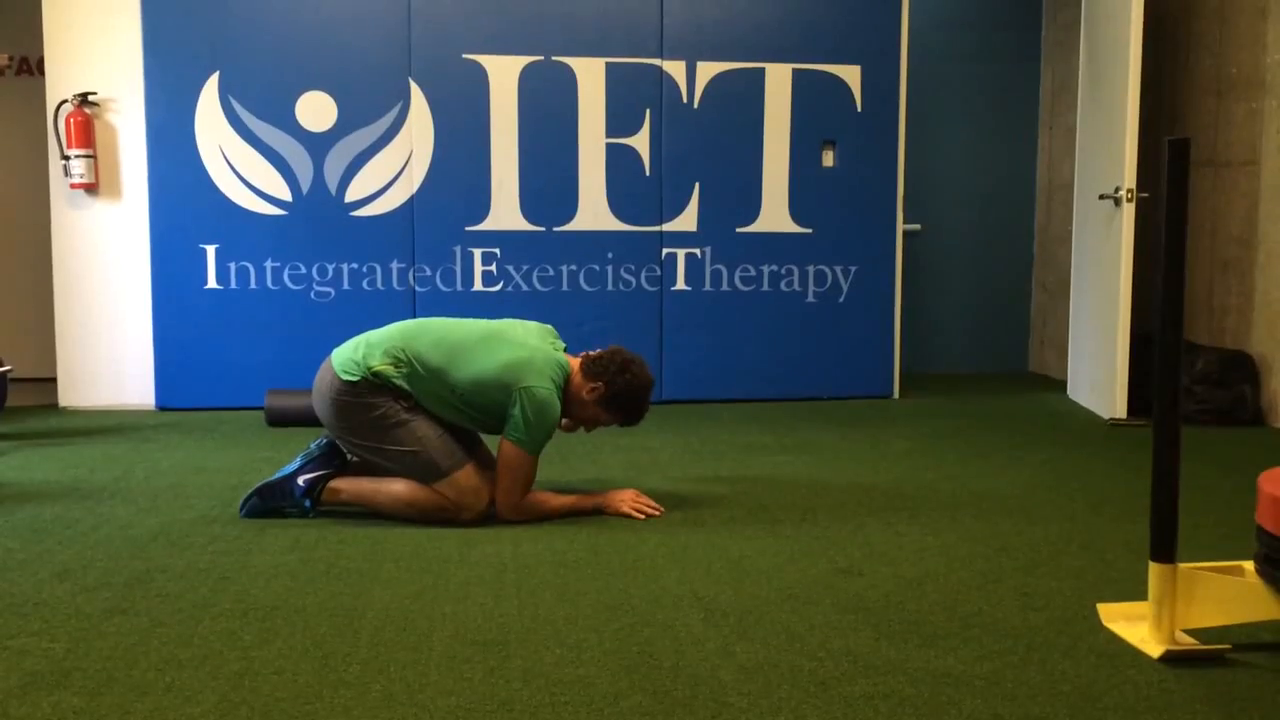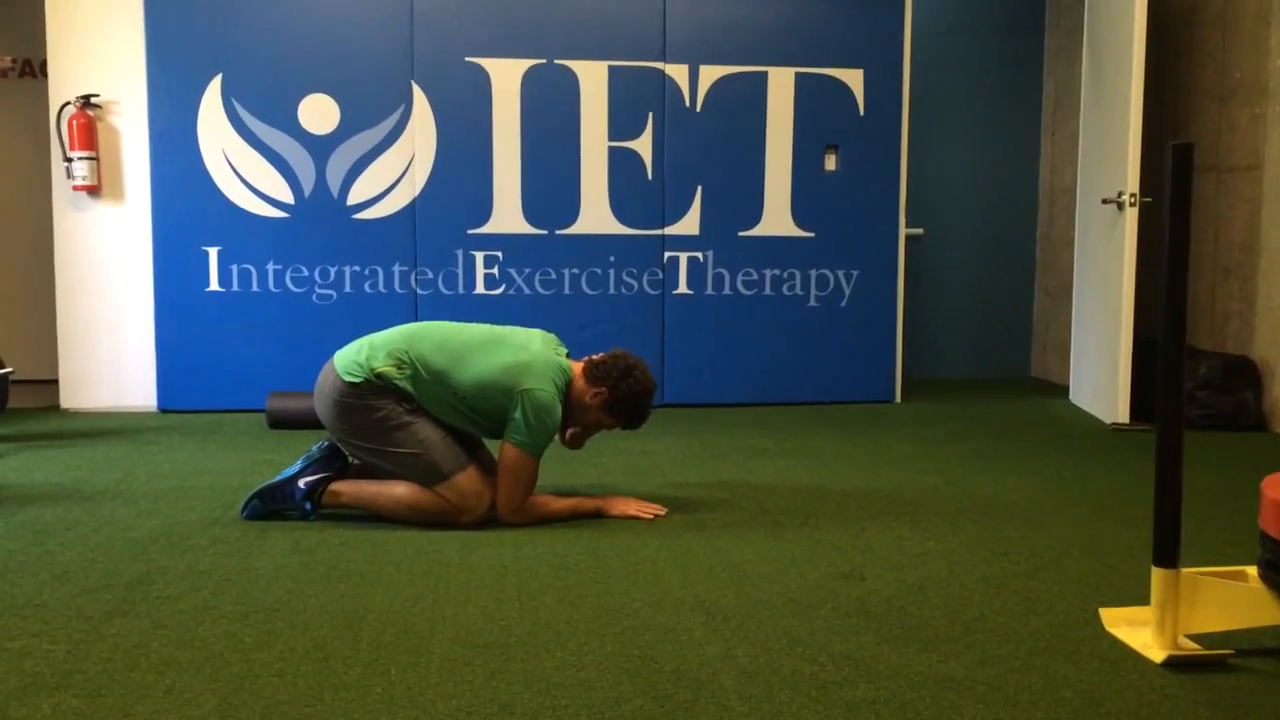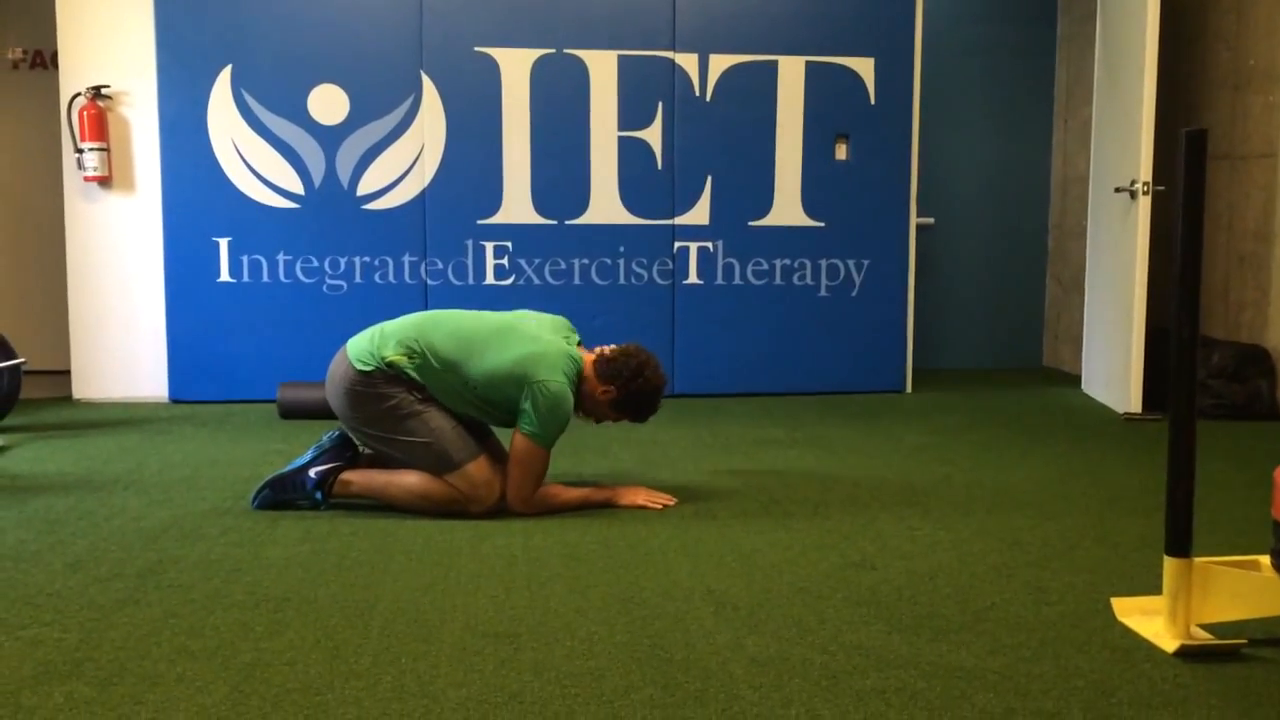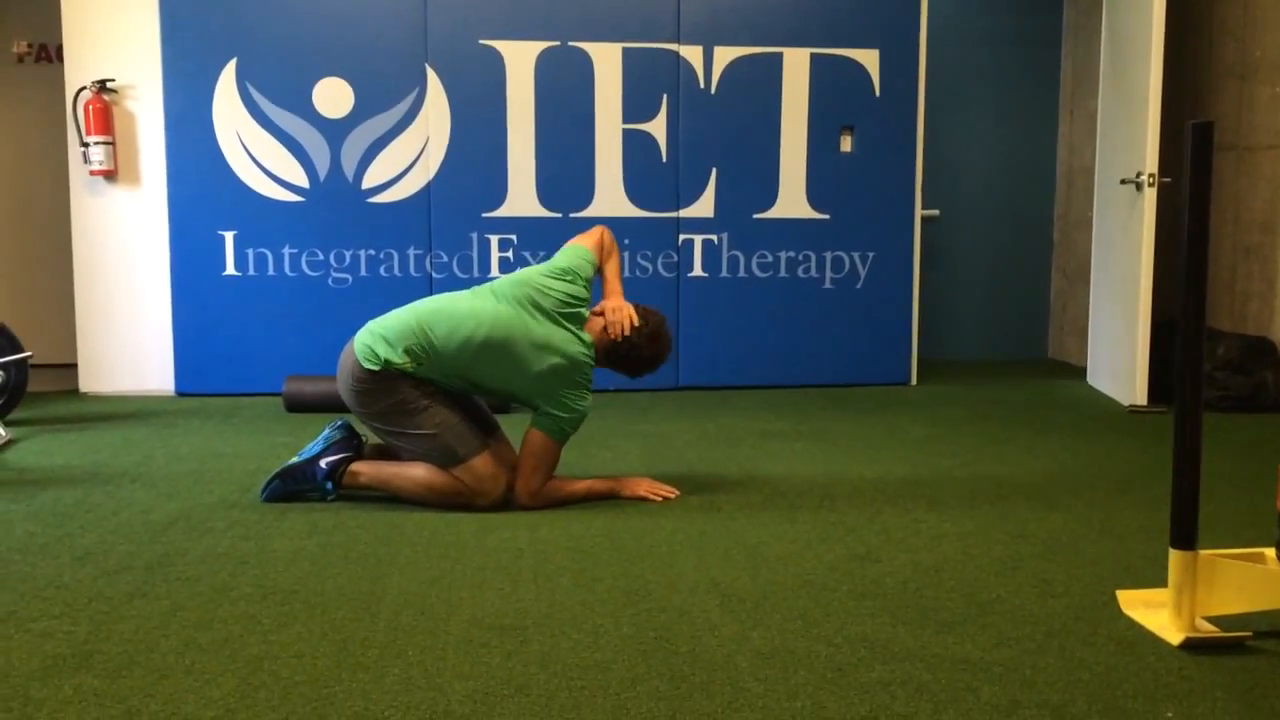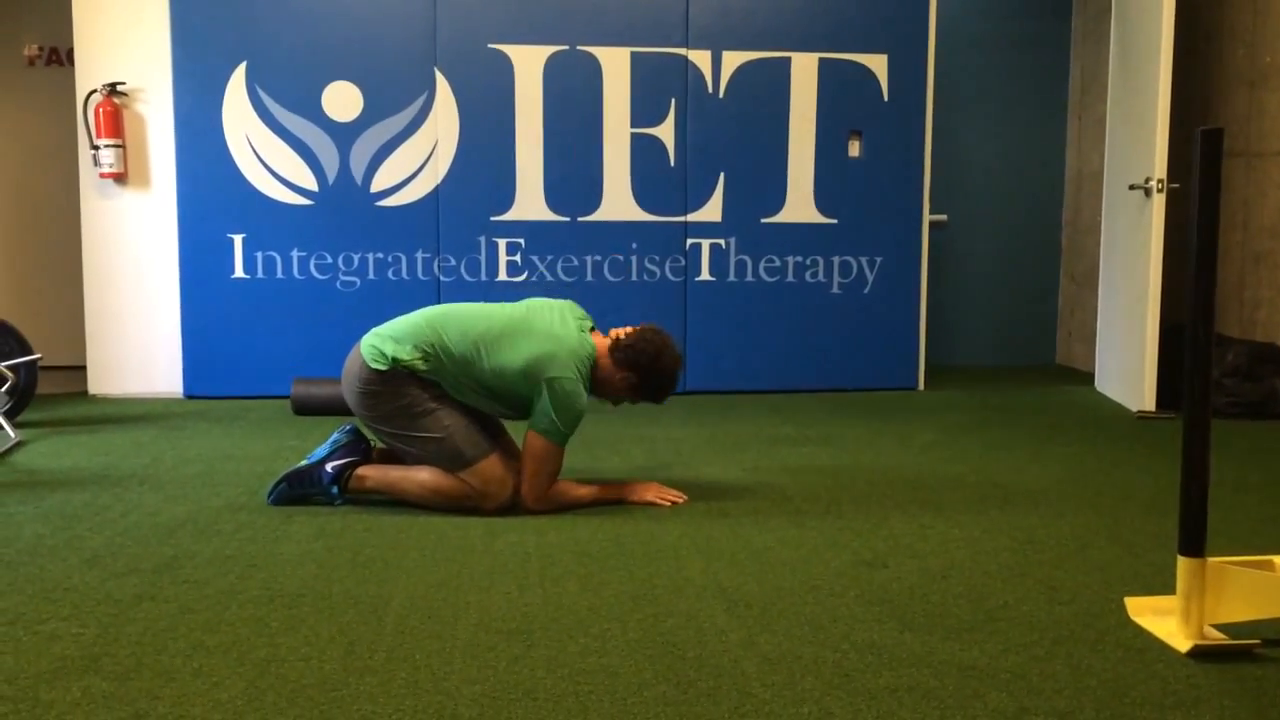
dt=0.7s
person 1, frame 1
left shoulder: (548, 340)
right shoulder: (539, 393)
left elbow: (565, 420)
right elbow: (511, 505)
left wrist: (577, 393)
right wrist: (601, 501)
left hip: (364, 369)
right hip: (354, 388)
left knee: (485, 477)
right knee: (471, 500)
left ankle: (343, 461)
right ankle: (316, 488)
person 1, frame 2
left shoulder: (551, 348)
right shoulder: (540, 395)
left elbow: (570, 440)
right elbow: (512, 508)
left wrist: (585, 421)
right wrist: (602, 505)
left hip: (365, 373)
right hip: (357, 390)
left knee: (485, 480)
right knee: (471, 503)
left ankle: (345, 463)
right ankle: (319, 491)
person 1, frame 3
left shoulder: (563, 332)
right shoulder: (553, 388)
left elbow: (584, 408)
right elbow: (522, 498)
left wrist: (604, 361)
right wrist: (611, 495)
left hip: (376, 360)
right hip: (368, 379)
left knee: (498, 471)
right knee: (483, 493)
left ankle: (354, 457)
right ankle: (330, 480)
person 1, frame 4
left shoulder: (566, 286)
right shoulder: (570, 388)
left elbow: (601, 235)
right elbow: (528, 492)
left wrist: (614, 295)
right wrist: (617, 487)
left hip: (383, 345)
right hip: (377, 372)
left knee: (502, 465)
right knee: (489, 486)
left ankle: (357, 449)
right ankle: (339, 471)
person 1, frame 5
left shoulder: (574, 317)
right shoulder: (565, 382)
right elbow: (535, 495)
left wrist: (622, 344)
right wrist: (623, 491)
left hip: (391, 354)
right hip: (382, 376)
left knee: (509, 467)
right knee: (496, 489)
left ankle: (364, 452)
right ankle: (346, 475)
